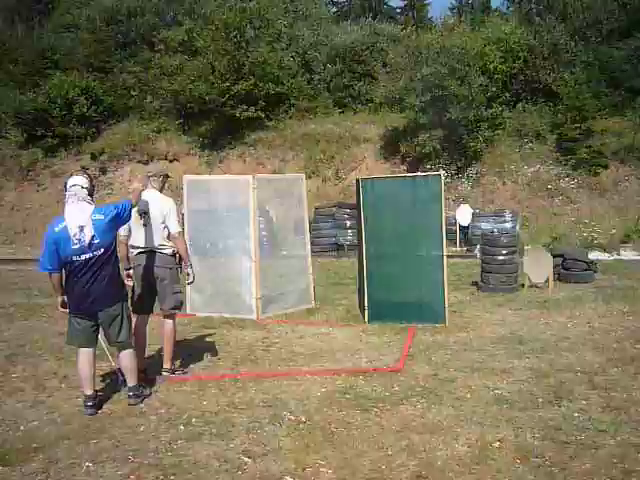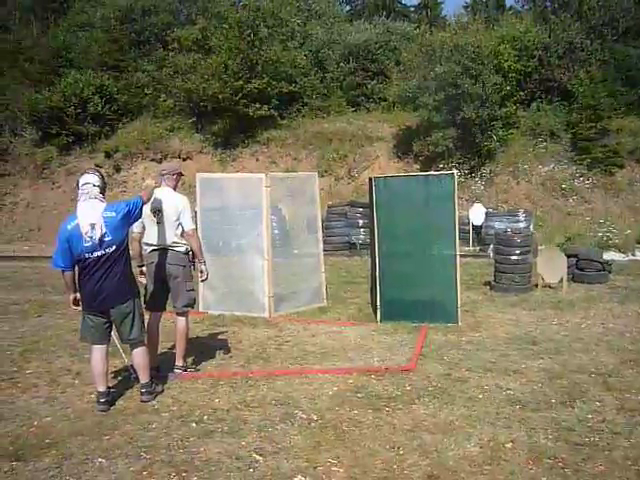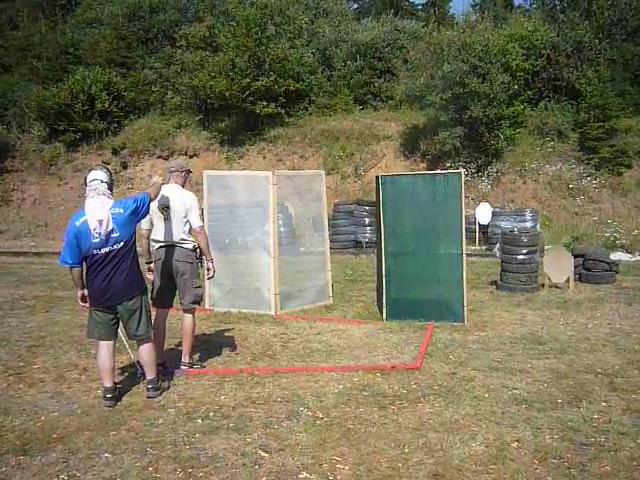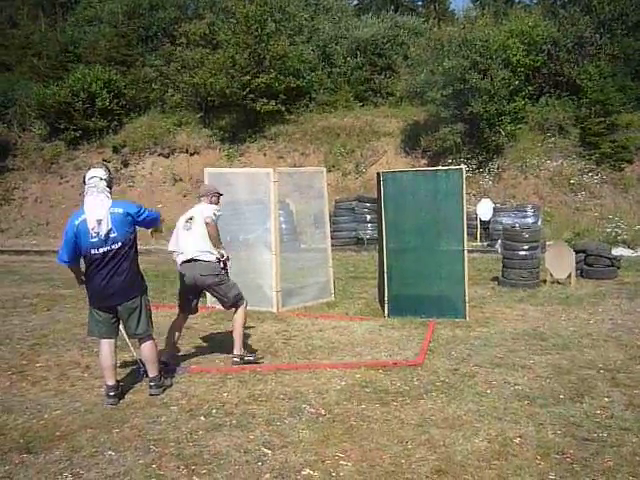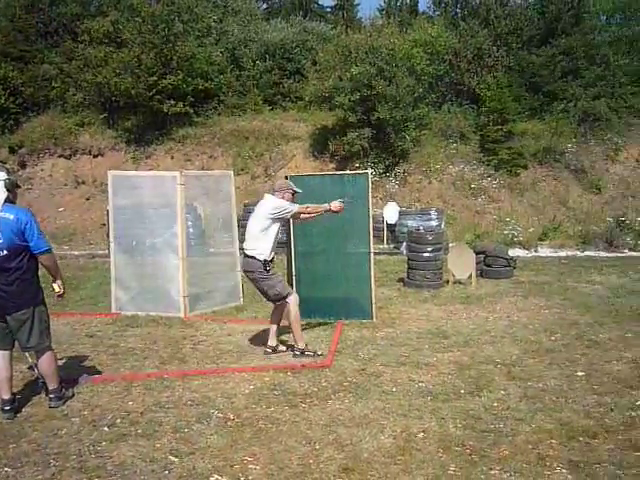
dt=1s
person 1, frame 1
left shoulder: (55, 228)
right shoulder: (106, 215)
left elbow: (53, 270)
right elbow: (131, 203)
left wrist: (60, 294)
right wrist: (137, 189)
left hip: (79, 300)
right hip: (111, 296)
left knee: (85, 348)
right knee: (124, 344)
left ankle: (89, 399)
right ankle: (134, 390)
person 1, frame 2
left shoulder: (68, 225)
right shoulder: (117, 212)
left elbow: (66, 268)
right elbow: (143, 199)
left wrist: (72, 292)
right wrist: (150, 186)
left hip: (91, 297)
right hip: (123, 293)
left knee: (98, 345)
right knee: (136, 341)
left ankle: (102, 396)
right ankle: (146, 387)
person 1, frame 3
left shoulder: (77, 222)
right shoulder: (126, 209)
left elbow: (74, 264)
right elbow: (150, 196)
left wrist: (80, 289)
right wrist: (157, 183)
left hip: (99, 293)
right hip: (131, 289)
left knee: (105, 341)
right knee: (143, 337)
left ankle: (109, 392)
right ankle: (153, 383)
person 1, frame 4
left shoulder: (76, 220)
right shoulder: (126, 209)
left elbow: (67, 259)
right elbow: (155, 220)
left wrist: (80, 276)
right wrist: (155, 227)
left hip: (99, 292)
right hip: (130, 288)
left knee: (106, 339)
right knee: (144, 335)
left ankle: (111, 390)
right ankle: (155, 381)
person 1, frame 5
right shoulder: (21, 215)
right elbow: (42, 252)
right wrist: (57, 279)
right hip: (24, 298)
right knee: (40, 347)
right ankle: (56, 393)
person 2, frame 1
right shoulder: (166, 202)
left elbow: (122, 239)
right elbow: (176, 236)
left wrist: (127, 267)
right wrist: (188, 264)
left hip: (140, 261)
right hip: (163, 260)
left knee: (141, 316)
right knee: (169, 315)
left ankle: (140, 366)
right ankle: (168, 366)
person 2, frame 2
right shoulder: (179, 200)
left elbow: (136, 237)
right elbow: (190, 233)
left wrist: (140, 264)
right wrist: (201, 261)
left hip: (153, 258)
right hip: (176, 257)
left knee: (154, 314)
right knee: (181, 312)
left ankle: (153, 363)
right ankle: (180, 363)
person 2, frame 3
left shoulder: (153, 198)
right shoulder: (187, 197)
left elbow: (144, 234)
right elbow: (198, 231)
left wrist: (148, 261)
right wrist: (209, 259)
left hip: (161, 255)
right hip: (183, 254)
left knee: (161, 310)
right knee: (188, 310)
left ankle: (159, 360)
right ankle: (186, 360)
person 2, frame 4
left shoulder: (183, 218)
right shoulder: (212, 210)
left elbow: (174, 251)
right elbow: (208, 222)
right wrist: (220, 249)
left hip: (186, 270)
right hip: (209, 268)
left knee: (182, 314)
right knee: (240, 306)
left ankle: (167, 355)
right ankle: (238, 353)
person 2, frame 5
left shoulder: (272, 205)
right shoulder: (274, 205)
left elbow: (301, 215)
right elbow: (306, 210)
left wrist: (327, 209)
right wrist: (329, 206)
left hip: (255, 263)
right hip: (258, 265)
left knee: (281, 300)
right knee: (291, 299)
left ankle: (272, 343)
right ankle: (300, 347)
